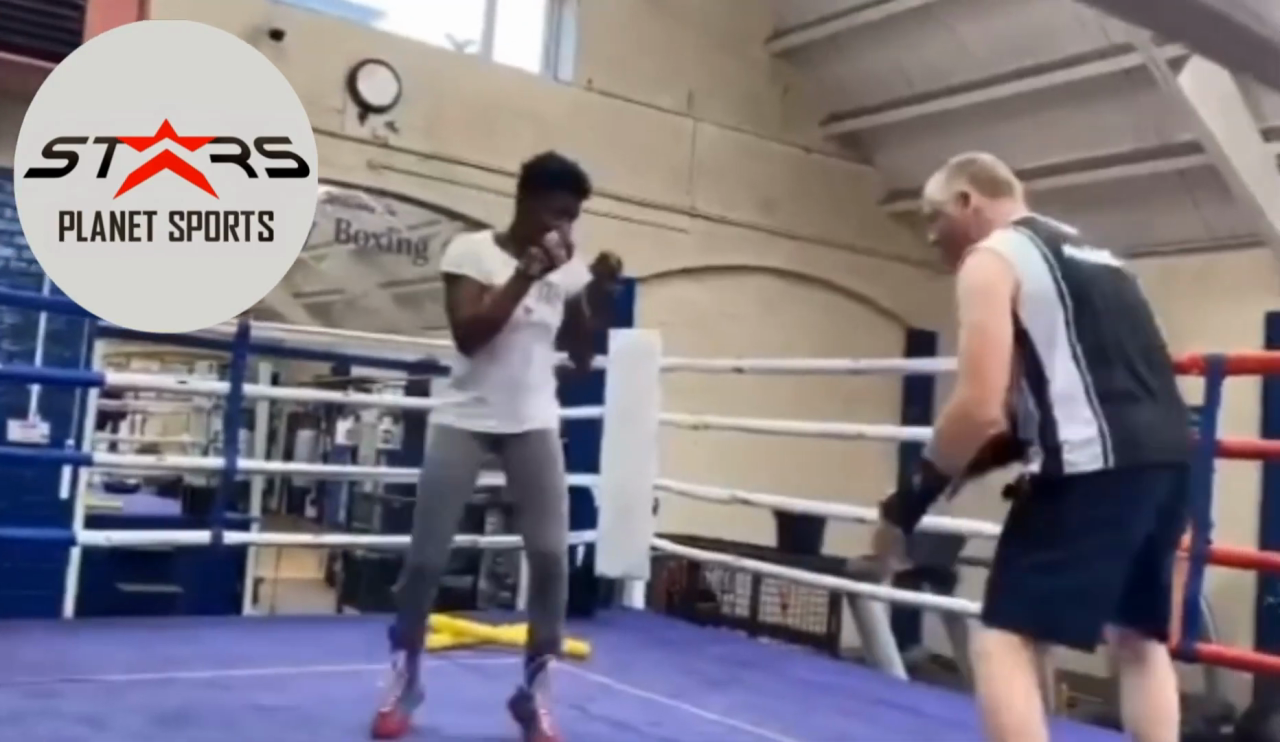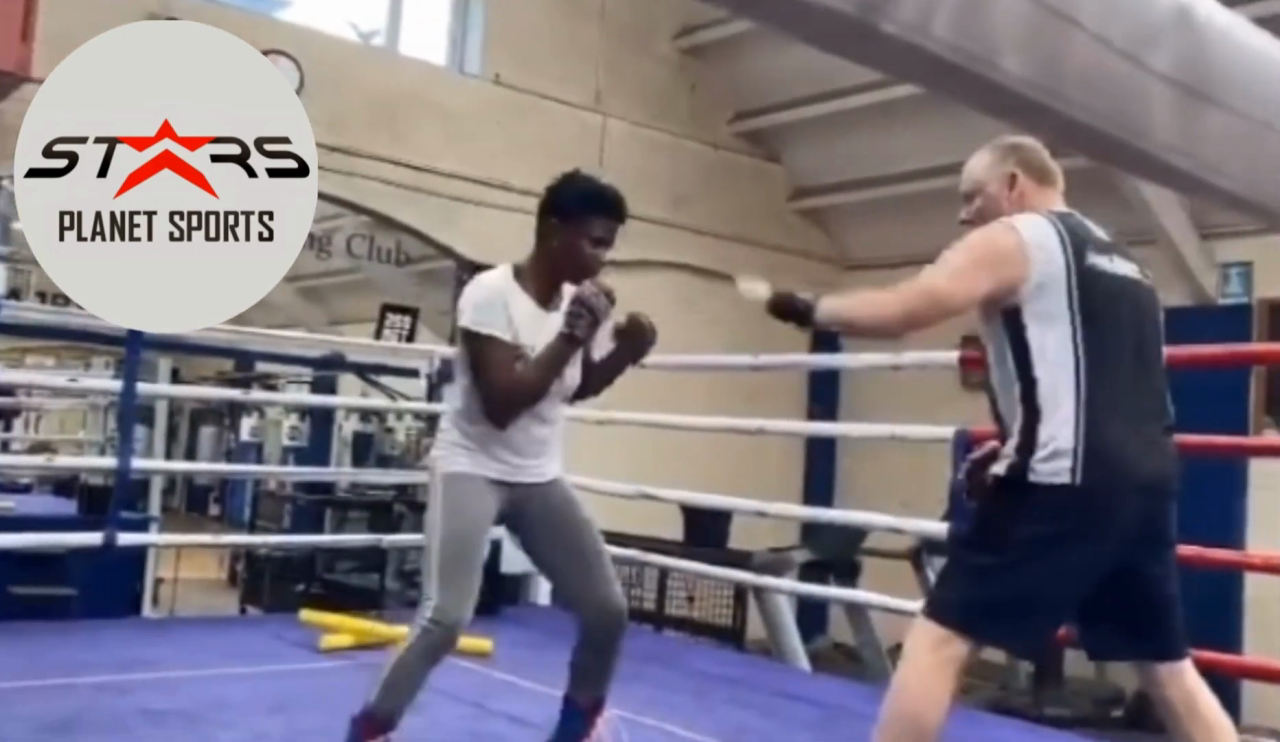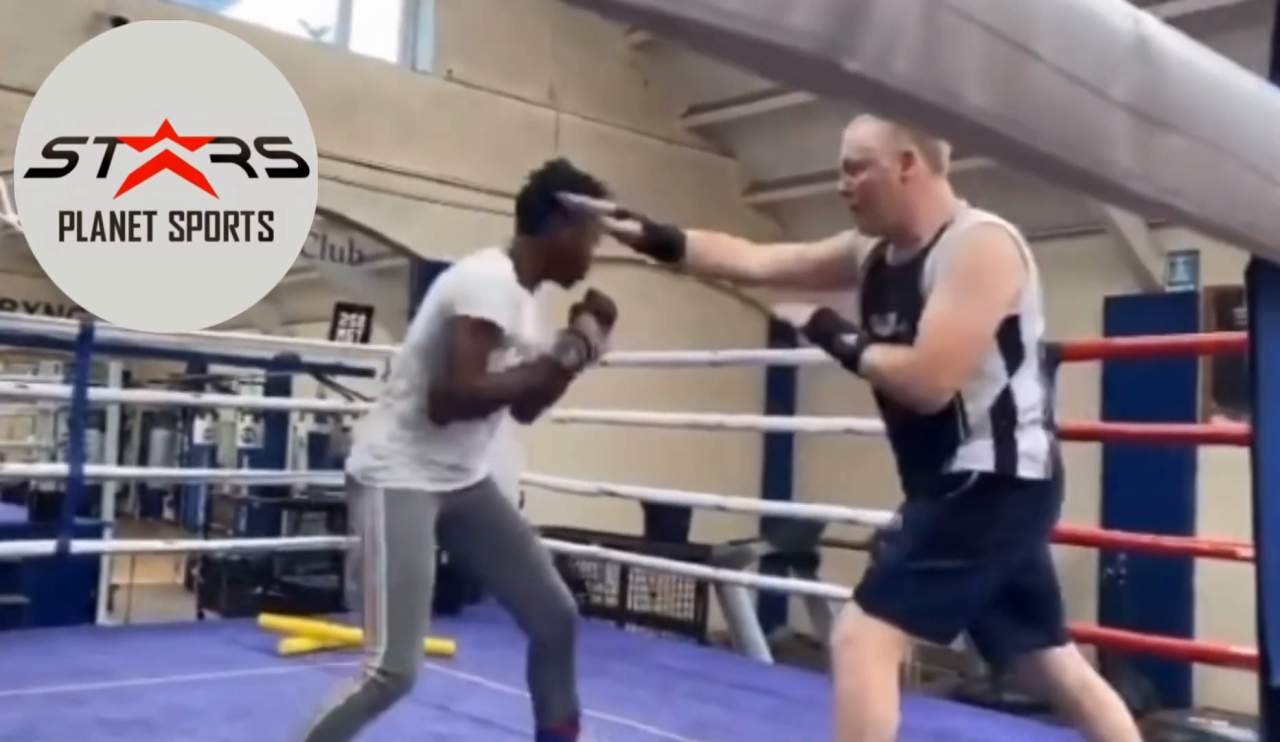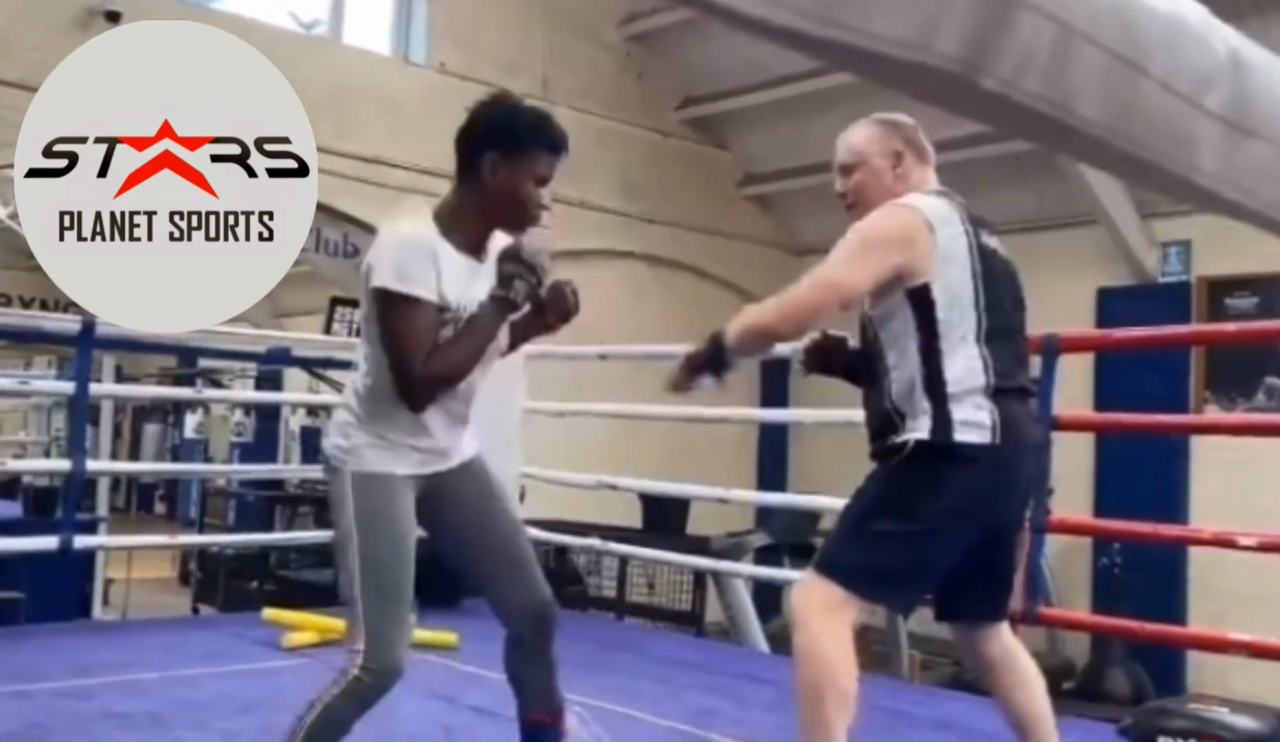
dt=0.7s
person 1, frame 1
left shoulder: (991, 260)
right shoulder: (1092, 256)
left elbow: (975, 404)
left wrist: (909, 502)
right wrist: (999, 444)
left hip: (1092, 468)
right hip: (1165, 461)
left knee: (1001, 644)
right knee: (1138, 640)
person 1, frame 2
left shoulder: (1015, 241)
right shoulder: (1121, 262)
left elbow: (895, 311)
left wrist: (800, 307)
left hip: (1060, 486)
right hip: (1145, 484)
left knee: (936, 642)
right knee: (1168, 671)
person 1, frame 3
left shoulder: (980, 244)
right shoulder: (872, 254)
left elbow: (927, 383)
right elbow: (755, 261)
left wrist: (839, 338)
right wrist: (652, 235)
left hip: (991, 482)
right hip: (978, 485)
left knee: (864, 639)
right knee: (1050, 659)
person 1, frame 4
left shoulder: (903, 223)
right shoulder: (975, 239)
left elbow: (790, 310)
left wrist: (716, 349)
right wrist: (863, 364)
left hip: (951, 453)
right hip: (1001, 454)
left knee: (821, 607)
right knee: (982, 627)
person 2, frame 1
left shoulder: (566, 266)
right shoulder: (469, 251)
left elbow: (580, 352)
right elbow: (469, 337)
left wrist: (600, 292)
right wrist: (529, 272)
left hip: (532, 423)
right hip: (462, 421)
left knee: (549, 552)
right knee: (426, 557)
left ankle: (534, 689)
right ankle: (404, 673)
person 2, frame 2
left shoulder: (576, 301)
right shoulder: (489, 295)
right elbow: (500, 406)
left wrist: (622, 358)
right wrist: (573, 336)
left hip: (540, 479)
right hip: (471, 470)
left knee: (608, 612)
right knee: (447, 618)
person 2, frame 3
left shoulder: (517, 291)
right shoulder: (482, 281)
left elbow: (523, 406)
right elbow: (449, 400)
left wrist: (575, 349)
right wrist: (558, 360)
left hip: (462, 480)
right hip: (399, 478)
left knee: (555, 616)
right knee: (394, 668)
person 2, frame 4
left shoulder: (502, 249)
right shoulder: (407, 252)
right elbow: (418, 387)
left wrist: (540, 320)
right wrist: (507, 302)
left hip: (451, 459)
right hip: (375, 463)
left knee: (532, 608)
right knee: (380, 659)
